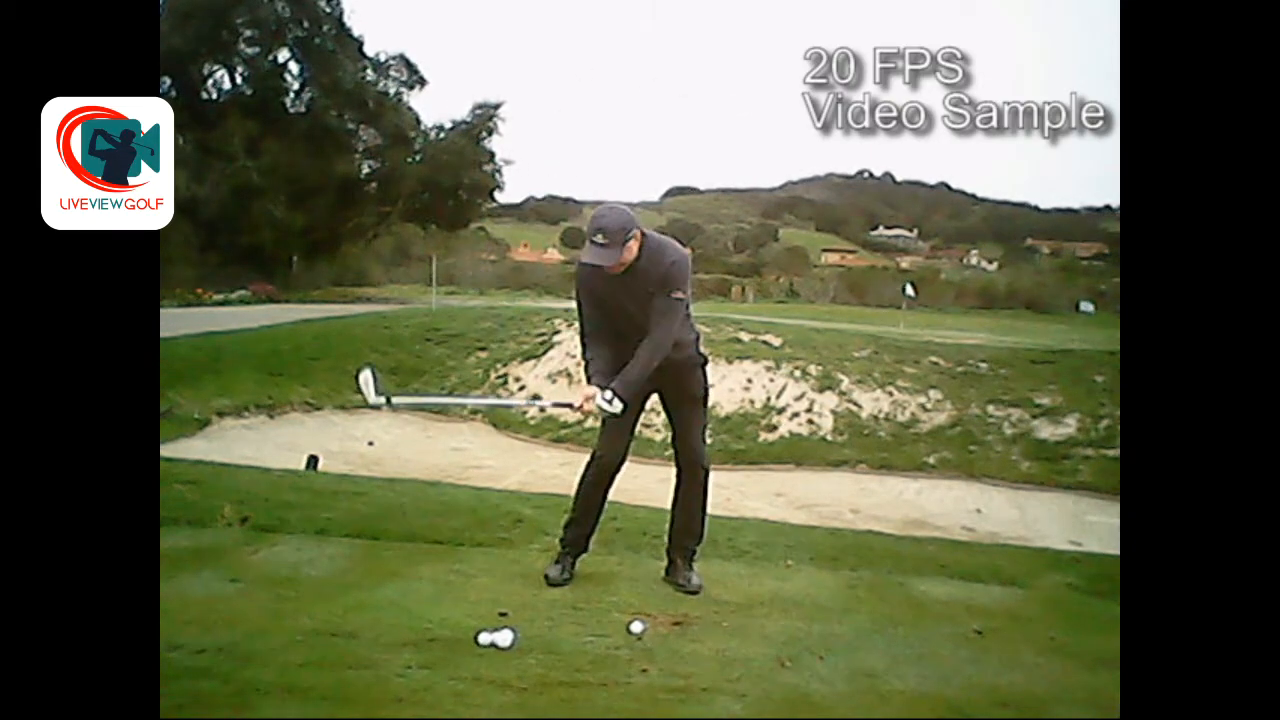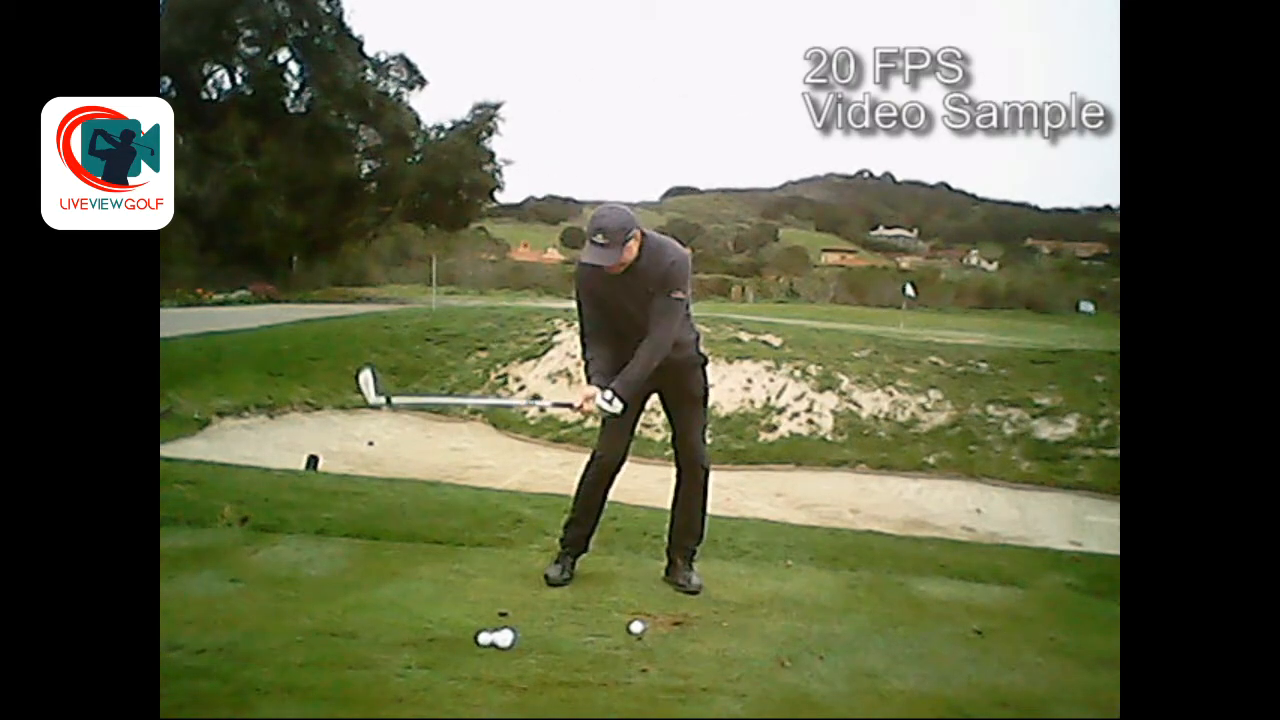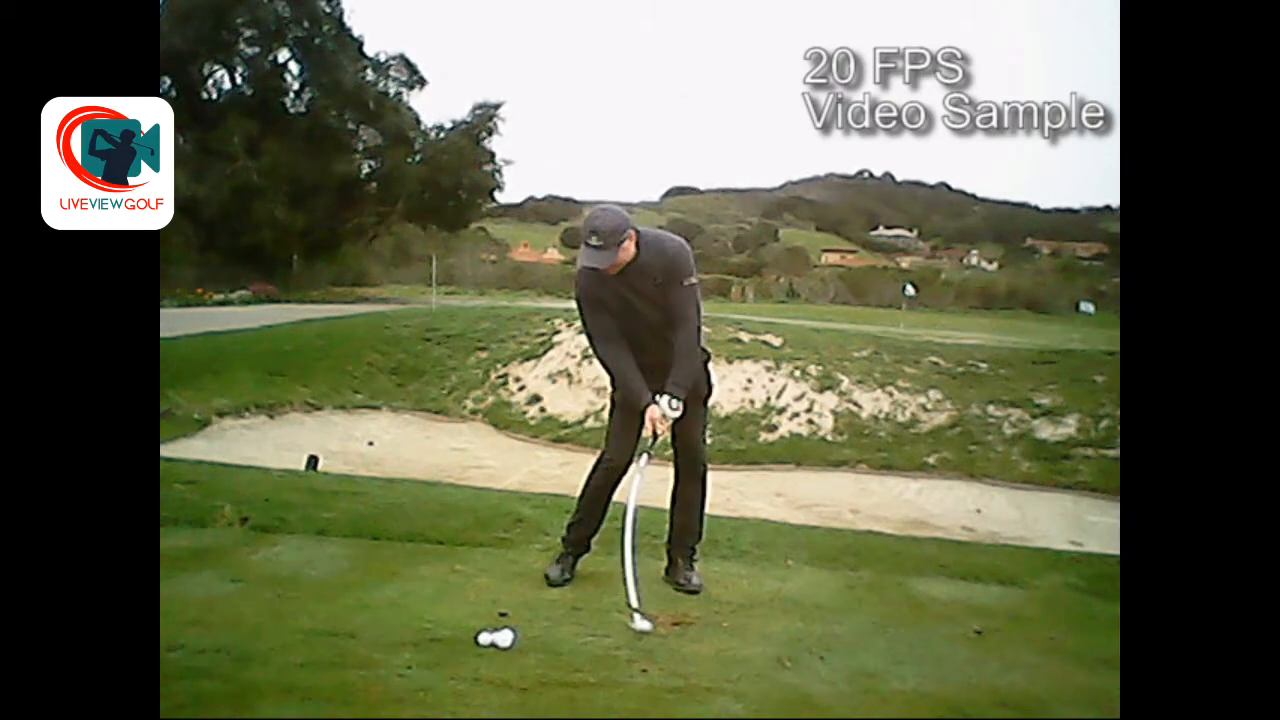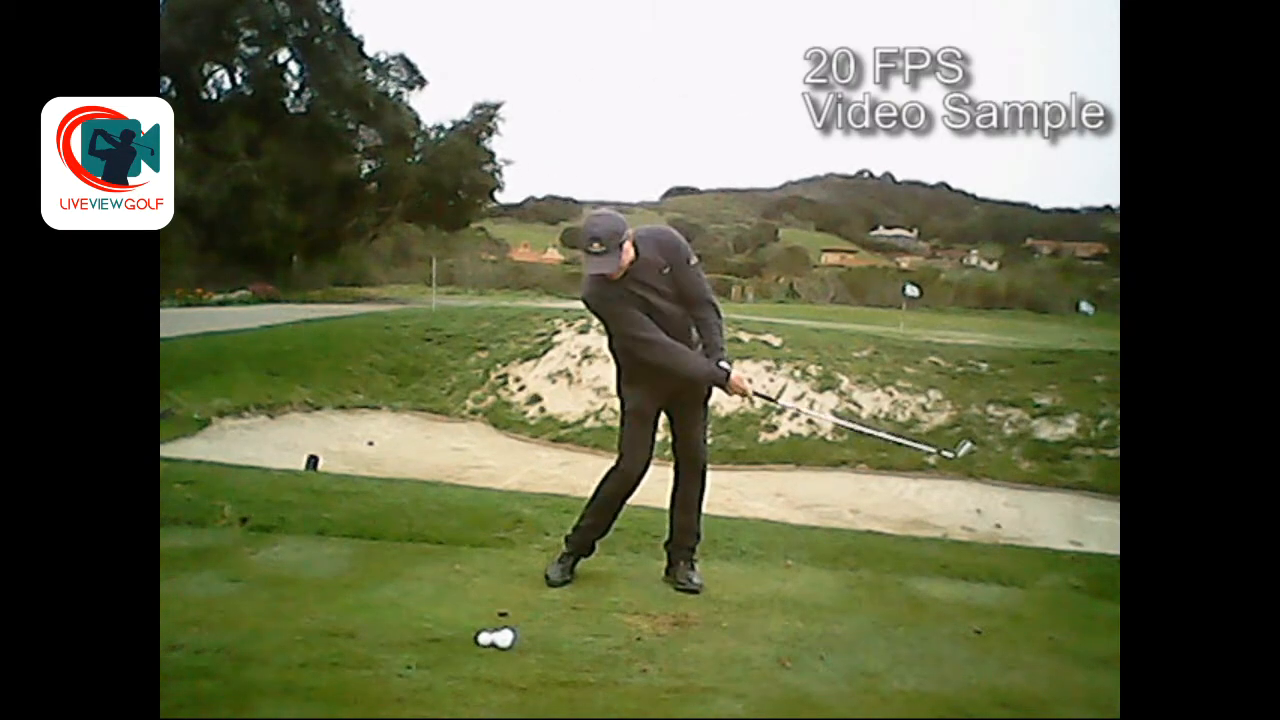
dt=0.3s
person 1, frame 1
left shoulder: (672, 261)
right shoulder: (590, 269)
left elbow: (660, 337)
right elbow: (596, 333)
left wrist: (619, 390)
right wrist: (597, 381)
left hip: (679, 363)
right hip: (624, 366)
left knee: (693, 461)
right knee: (606, 457)
left ankle: (681, 559)
right ankle: (570, 550)
person 1, frame 2
left shoulder: (671, 260)
right shoulder: (590, 272)
left elbow: (661, 336)
right elbow: (595, 336)
left wrist: (616, 390)
right wrist: (596, 382)
left hip: (679, 365)
right hip: (624, 367)
left knee: (693, 461)
right knee: (607, 457)
left ankle: (681, 559)
right ankle: (570, 549)
person 1, frame 3
left shoulder: (671, 252)
right shoulder: (589, 278)
left elbow: (687, 326)
right elbow: (609, 346)
left wrist: (674, 394)
right wrist: (644, 401)
left hip: (684, 365)
right hip: (634, 369)
left knee: (692, 459)
right knee: (615, 460)
left ankle: (681, 558)
right ankle: (572, 548)
person 1, frame 4
left shoulder: (666, 242)
right shoulder: (598, 290)
left elbow: (703, 305)
right elbow: (654, 346)
left wrist: (719, 361)
right wrist: (719, 377)
left hip: (692, 365)
right hip: (642, 374)
left knee: (693, 460)
right knee: (631, 466)
left ankle: (681, 558)
right ankle: (575, 549)
